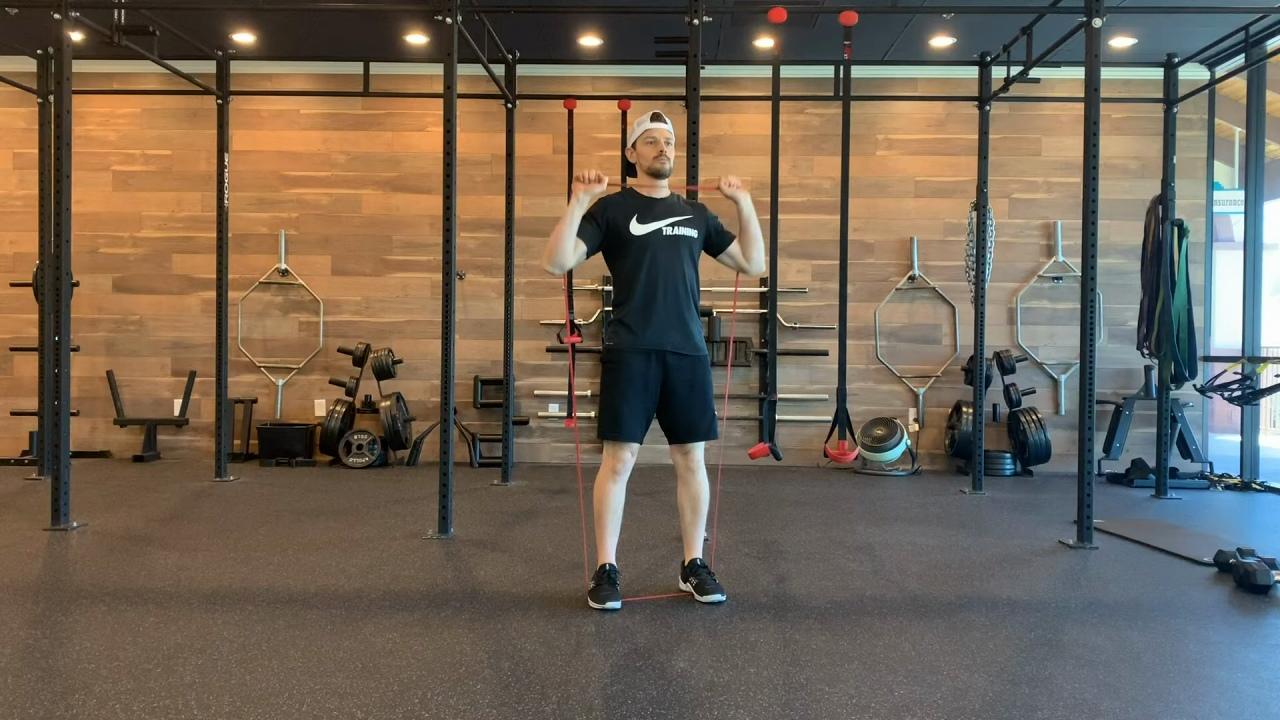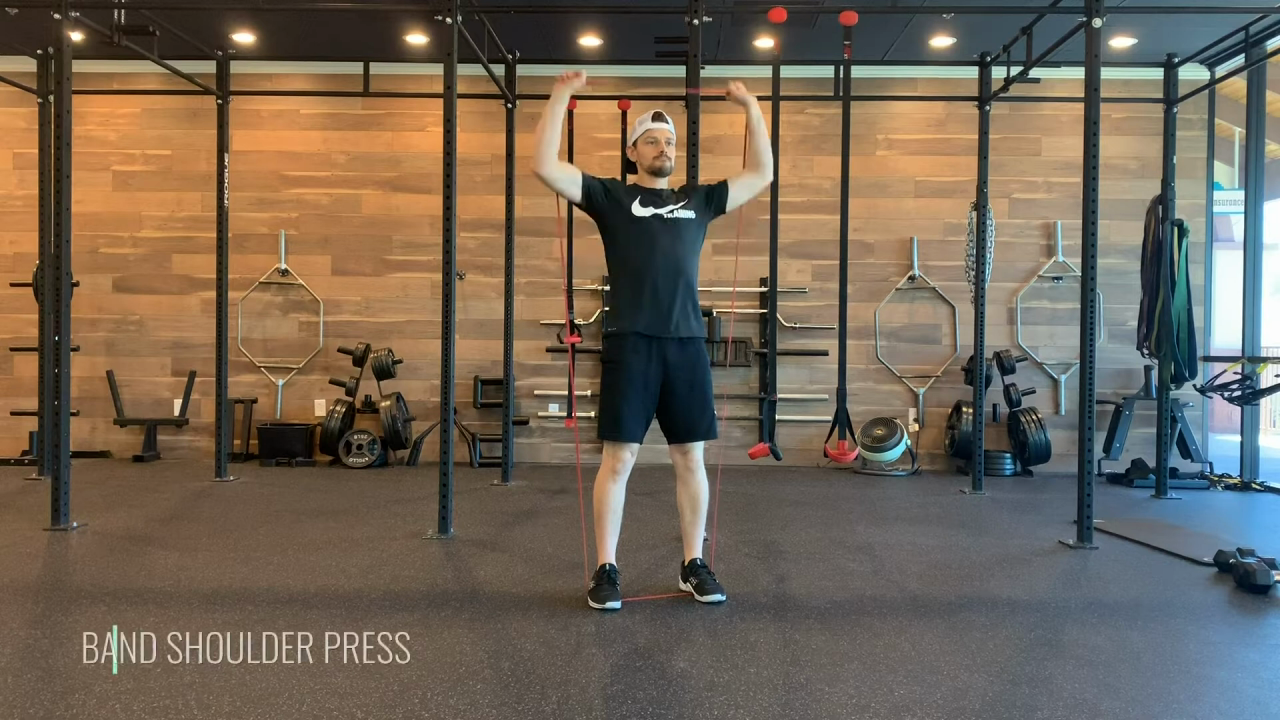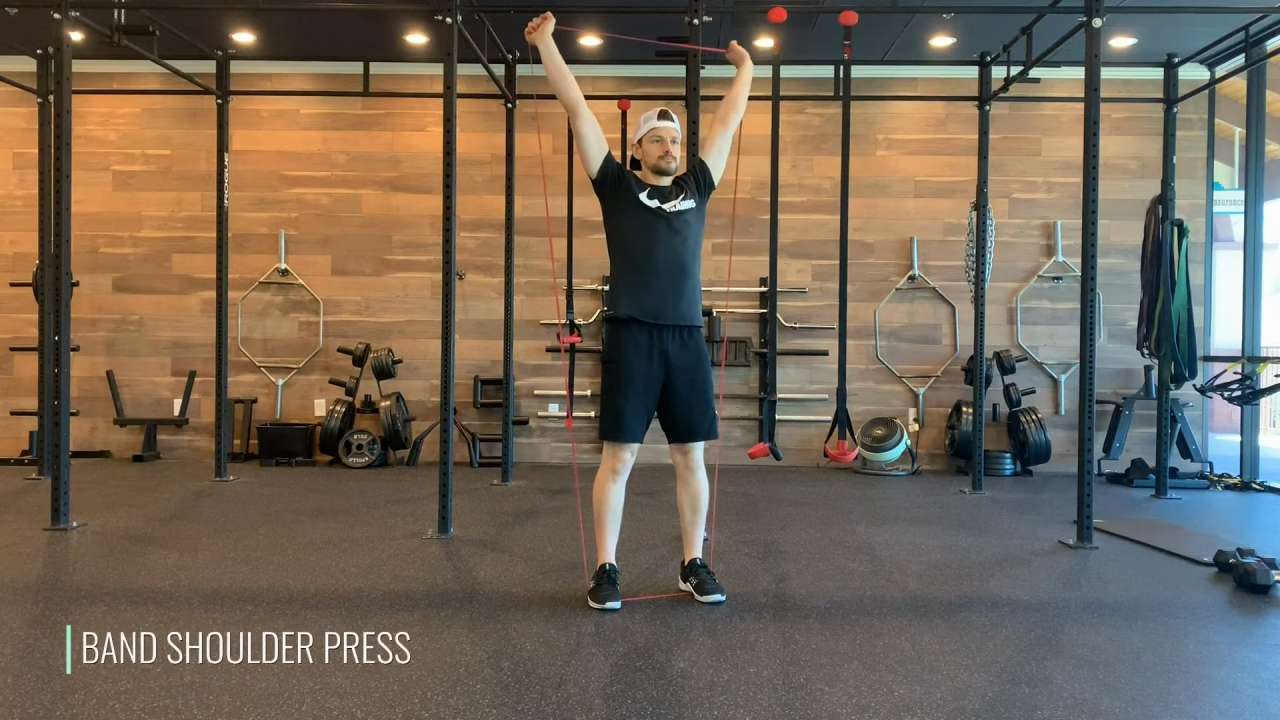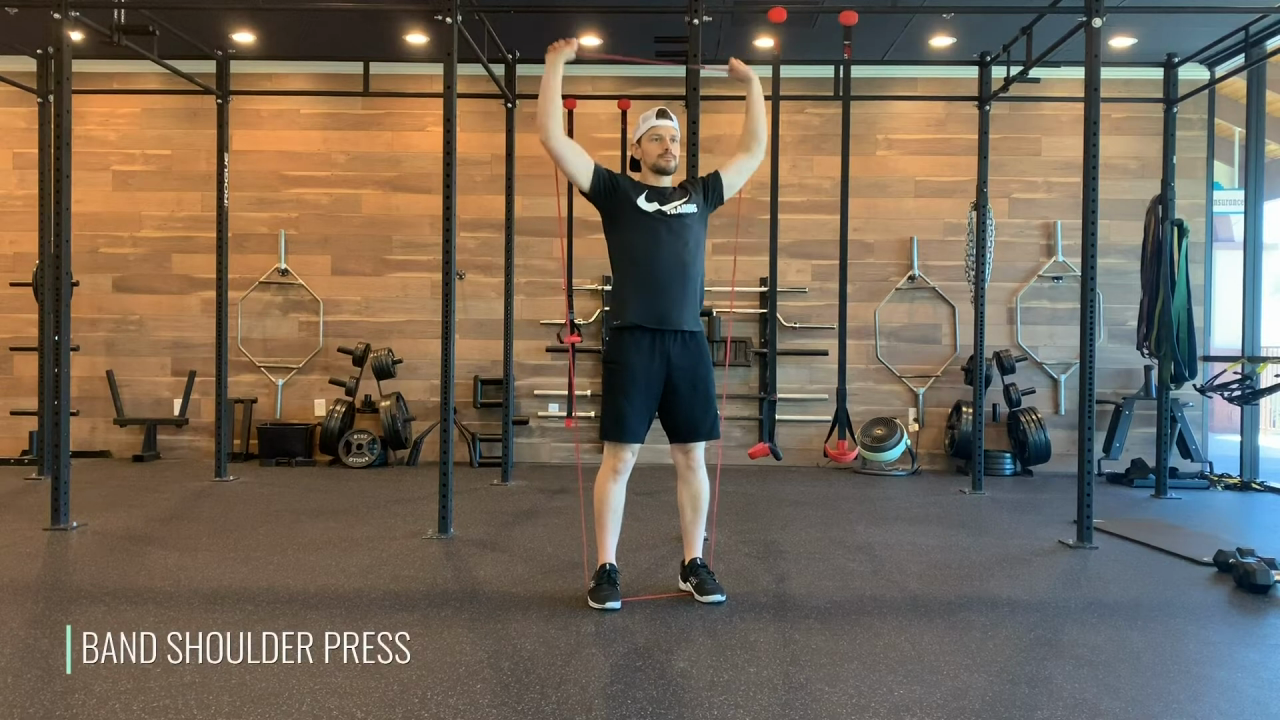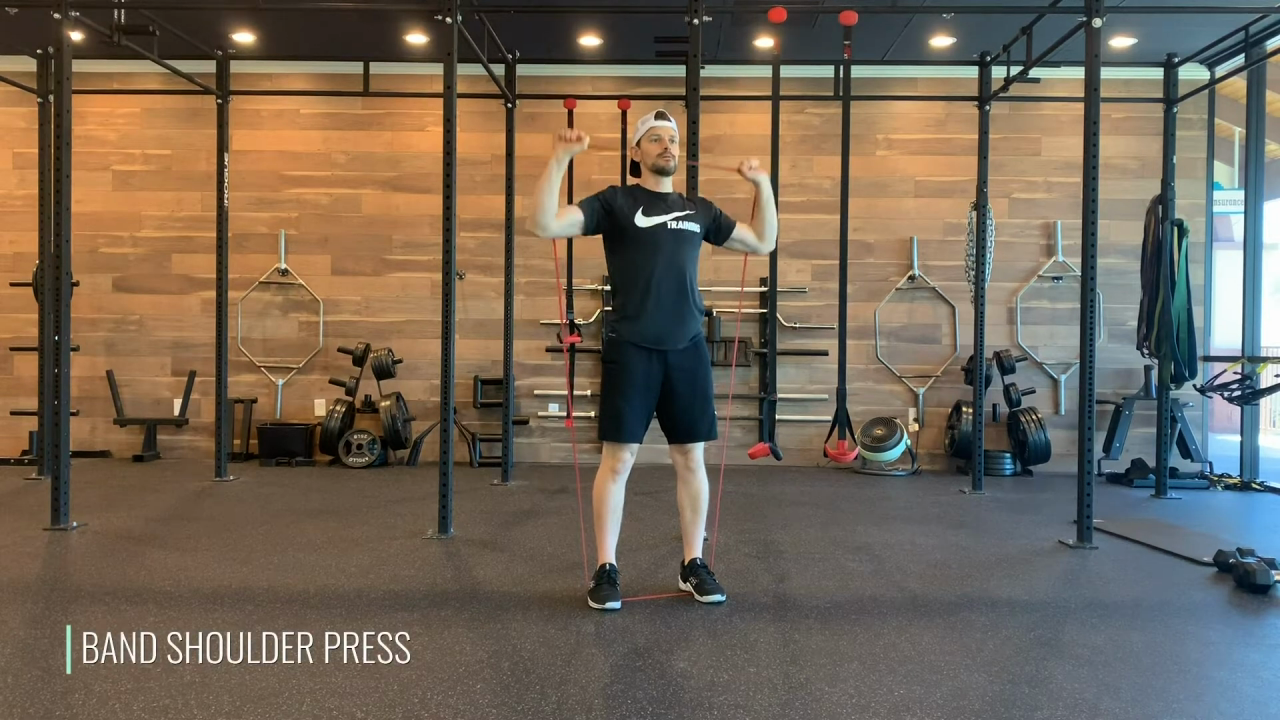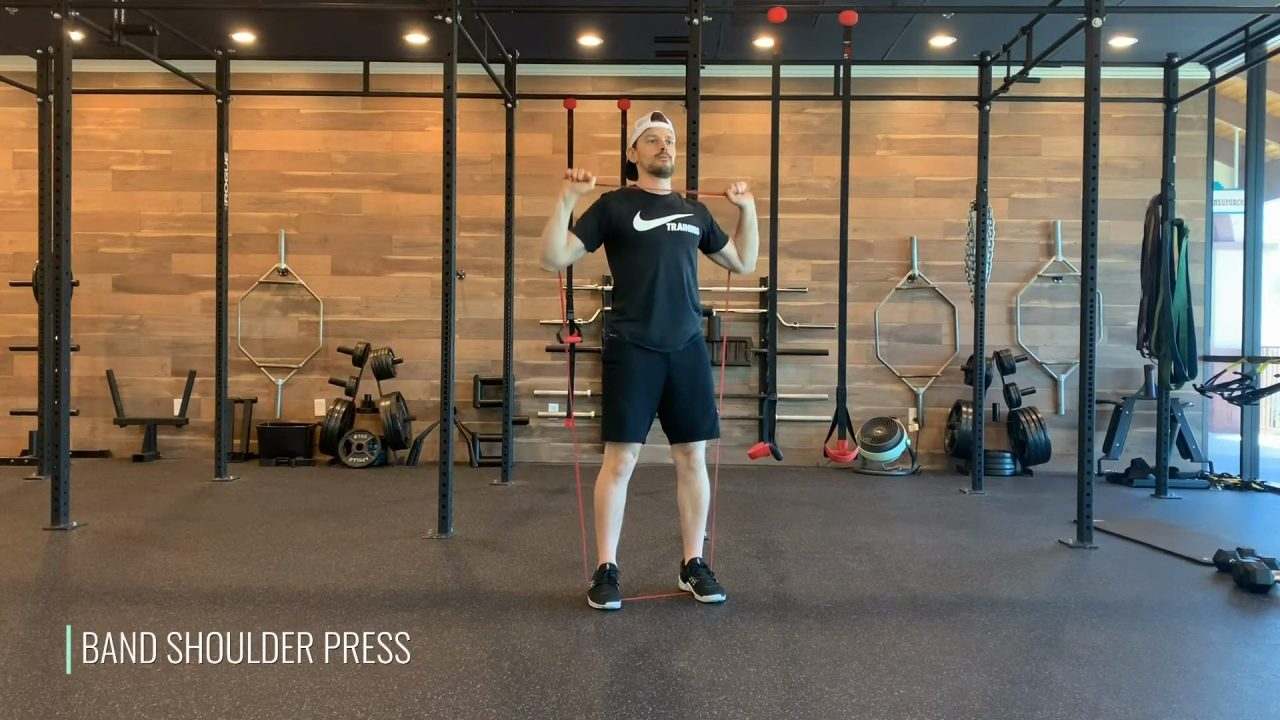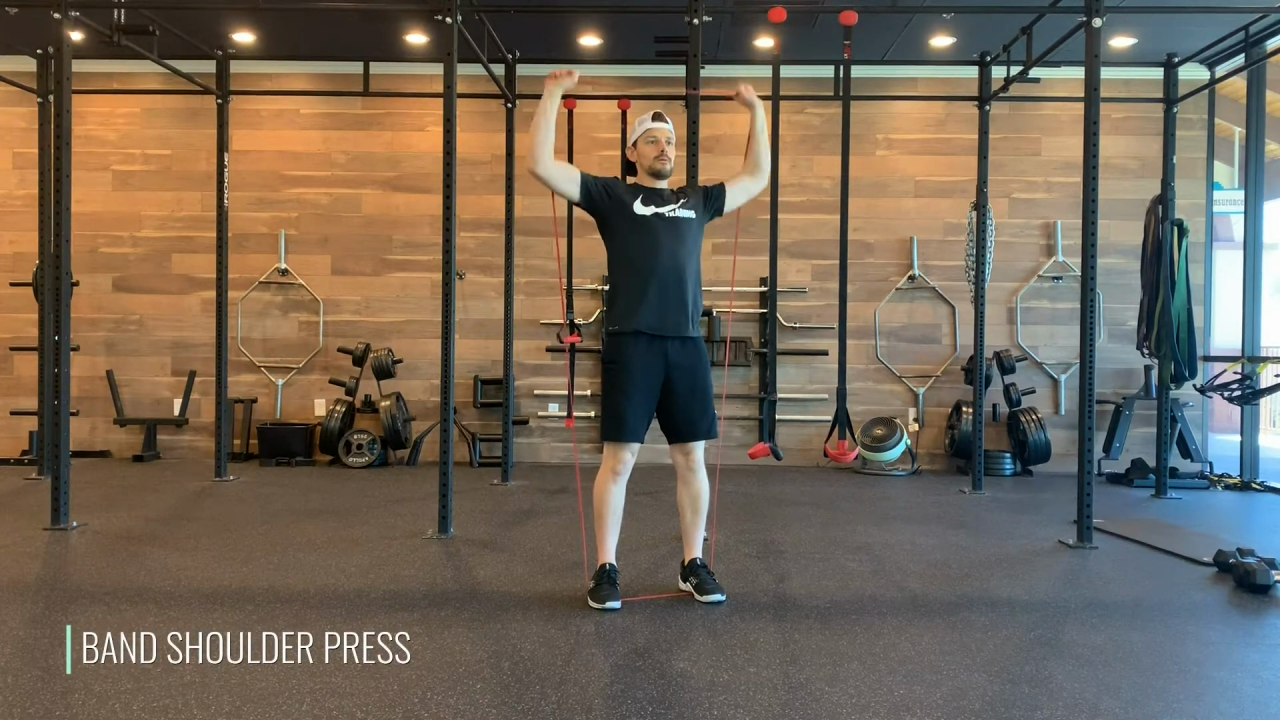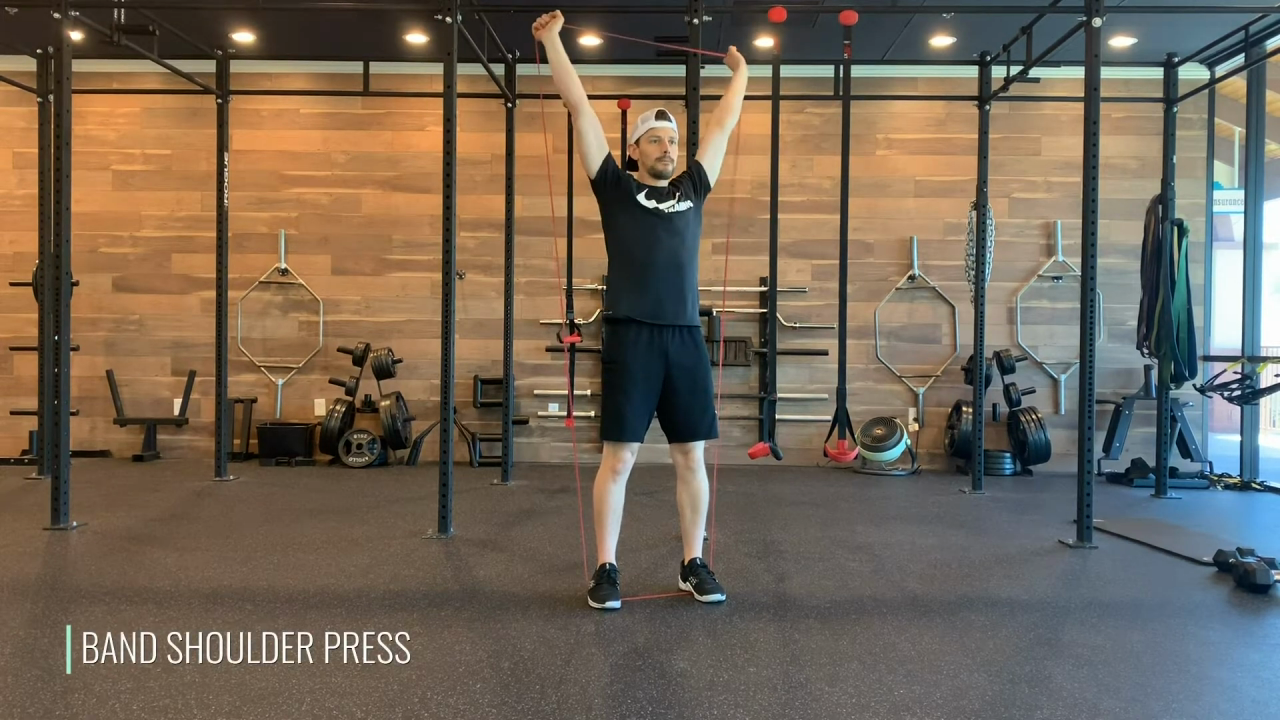
dt=0.4s
person 1, frame 1
left shoulder: (696, 213)
right shoulder: (610, 209)
left elbow: (754, 263)
right elbow: (556, 261)
left wrist: (745, 204)
right wrist: (576, 202)
left hip: (687, 351)
right hip: (630, 352)
left knee: (691, 458)
right knee: (618, 459)
left ankle: (694, 565)
right ankle: (606, 571)
person 1, frame 2
left shoulder: (698, 201)
right shoulder: (611, 198)
left elbow: (759, 172)
right elbow: (546, 166)
left wrist: (751, 109)
right wrist: (560, 97)
left hip: (687, 344)
right hip: (631, 344)
left knee: (691, 457)
right knee: (618, 458)
left ankle: (694, 564)
right ankle: (605, 568)
person 1, frame 3
left shoulder: (696, 188)
right shoulder: (617, 187)
left elbow: (728, 121)
right elbow: (577, 108)
left wrist: (744, 66)
right wrist: (545, 43)
left hip: (687, 340)
right hip: (632, 340)
left knee: (690, 457)
right knee: (618, 458)
left ankle: (692, 564)
right ankle: (605, 569)
person 1, frame 4
left shoulder: (699, 195)
right shoulder: (616, 191)
left elbow: (754, 152)
right elbow: (552, 140)
left wrist: (752, 88)
right wrist: (555, 66)
left hip: (689, 344)
right hip: (633, 342)
left knee: (691, 457)
right knee: (619, 458)
left ankle: (693, 563)
right ankle: (606, 568)
person 1, frame 5
left shoulder: (698, 208)
right shoulder: (615, 200)
left elbow: (764, 242)
right elbow: (542, 224)
left wrist: (762, 187)
right wrist: (559, 158)
left hip: (687, 348)
right hip: (631, 348)
left knee: (691, 458)
right knee: (617, 459)
left ankle: (693, 564)
right ankle: (606, 570)
person 1, frame 6
left shoulder: (695, 210)
right shoulder: (612, 206)
left elbow: (744, 262)
right elbow: (552, 258)
left wrist: (747, 209)
right wrist: (566, 200)
left hip: (688, 347)
right hip: (632, 348)
left knee: (693, 458)
right knee: (620, 460)
left ankle: (693, 564)
right ankle: (606, 570)
person 1, frame 7
left shoulder: (697, 202)
right shoulder: (612, 197)
left elbow: (757, 176)
right elbow: (542, 165)
left wrist: (756, 112)
right wrist: (553, 96)
left hip: (687, 344)
right hip: (631, 343)
left knee: (692, 457)
right knee: (618, 459)
left ankle: (693, 563)
right ankle: (605, 568)
person 1, frame 8
left shoulder: (692, 189)
right shoulder: (615, 188)
left elbow: (722, 124)
right elbow: (580, 108)
left wrist: (740, 71)
right wrist: (552, 41)
left hip: (686, 340)
right hip: (632, 340)
left knee: (691, 457)
right knee: (618, 458)
left ankle: (693, 564)
right ankle: (606, 568)
